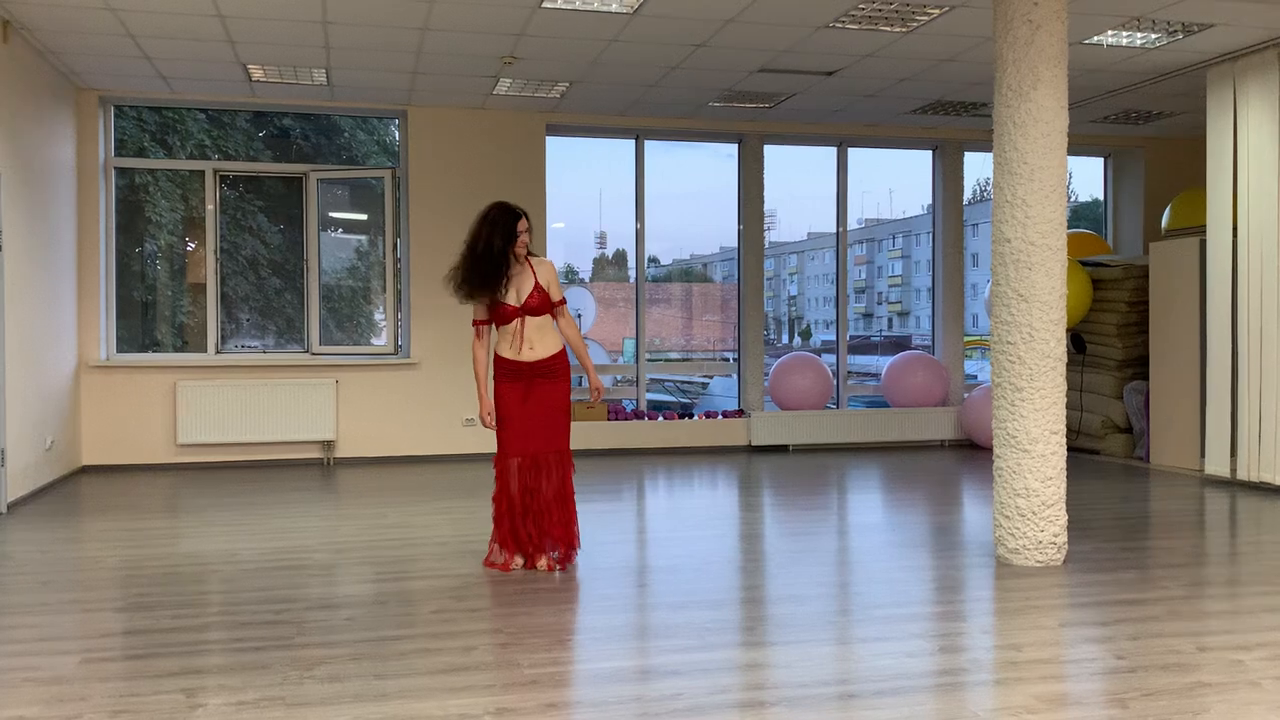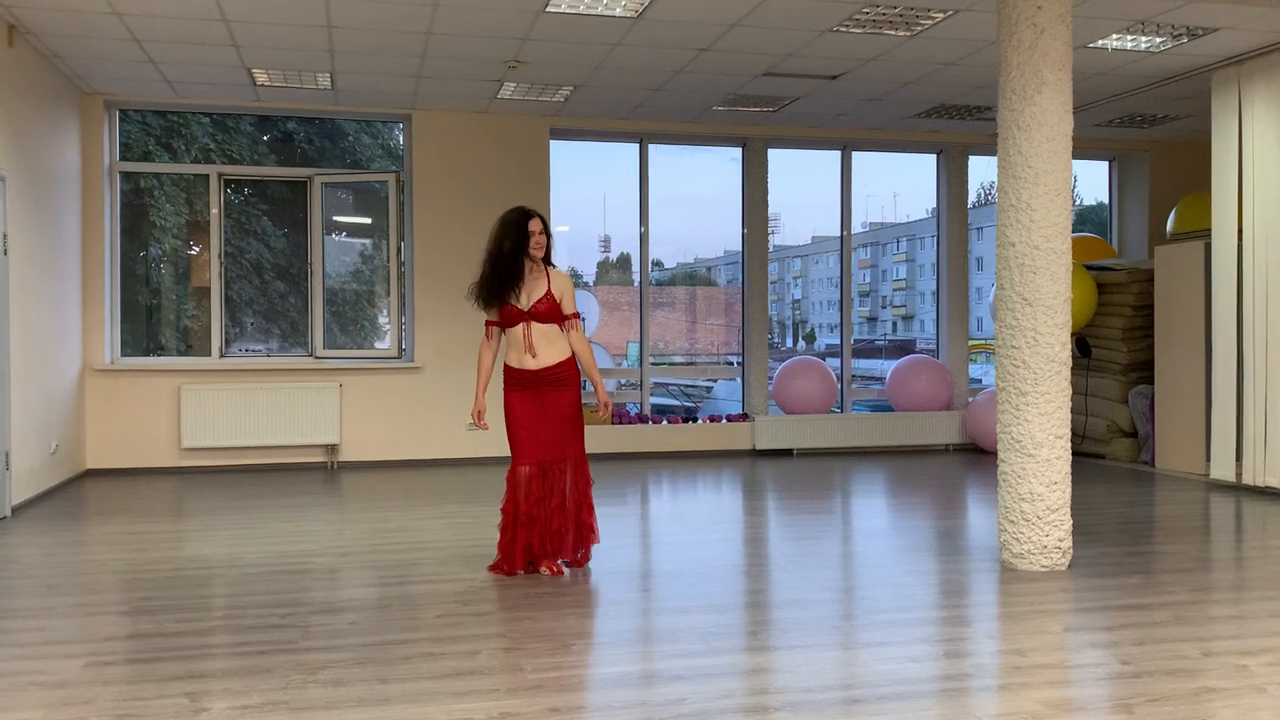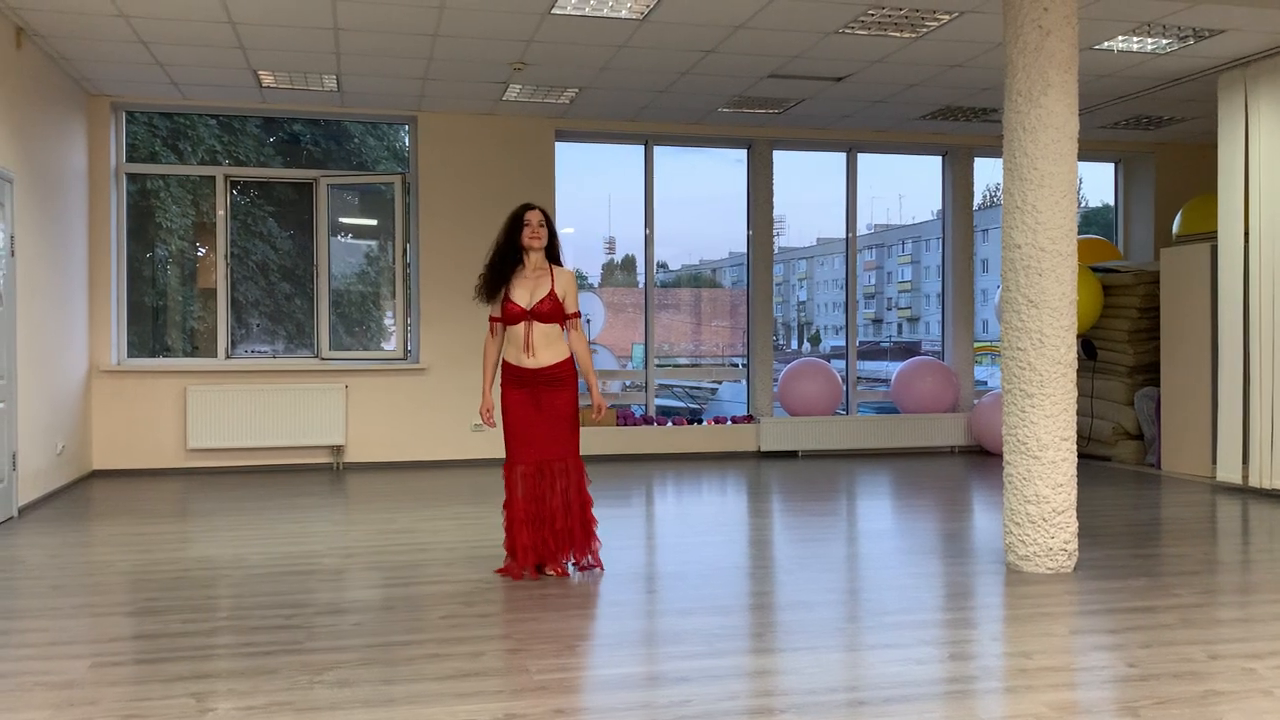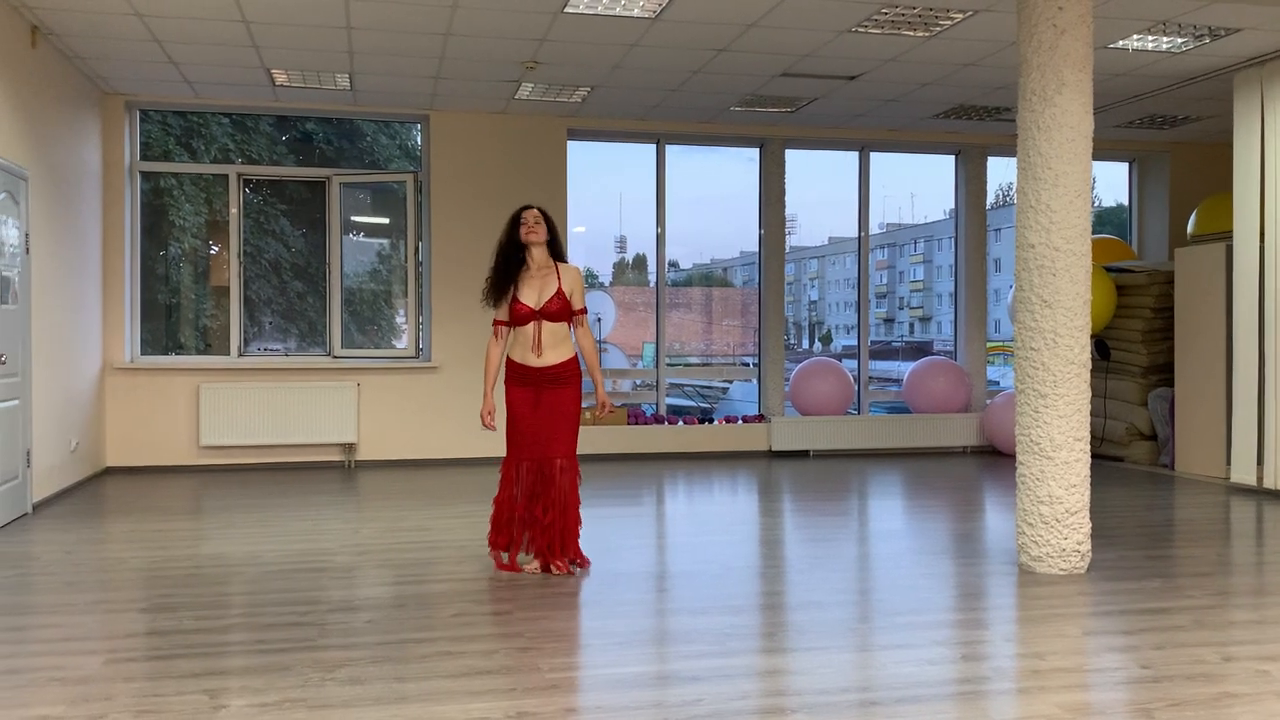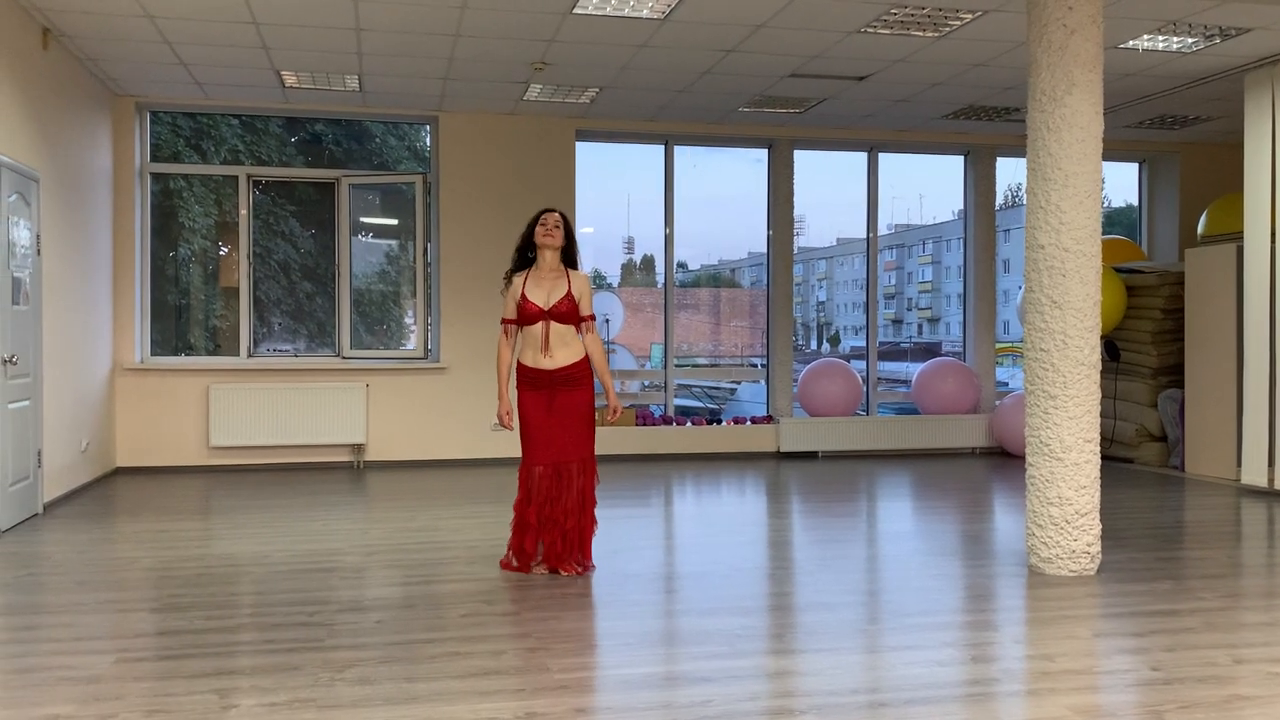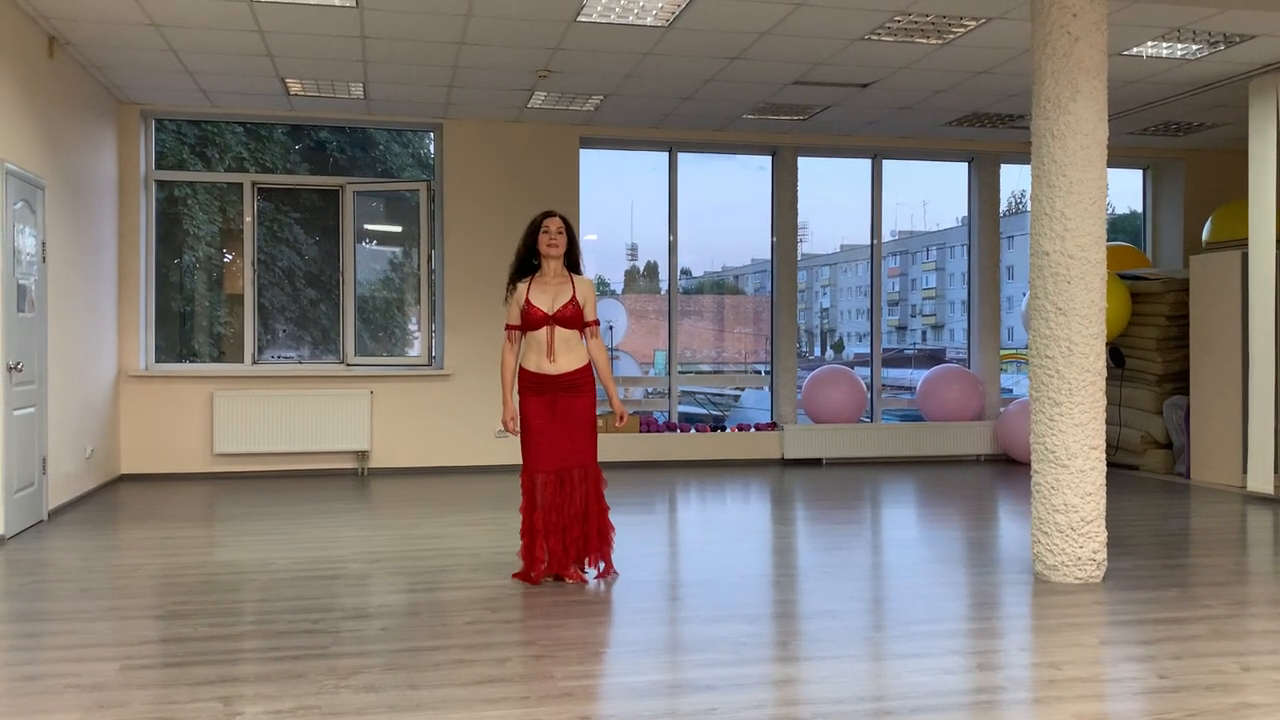
dt=0.5s
person 1, frame 1
left shoulder: (544, 269)
right shoulder: (485, 283)
left elbow: (565, 322)
right elbow: (480, 341)
left wrist: (590, 371)
right wrist: (483, 396)
left hip: (552, 374)
right hip: (510, 377)
left knee: (550, 457)
right knee: (513, 458)
left ankle: (544, 546)
right ankle: (513, 546)
person 1, frame 2
left shoulder: (559, 280)
right shoulder: (500, 284)
left elbow: (576, 335)
right elbow: (489, 342)
left wrist: (598, 386)
right wrist: (479, 395)
left hip: (561, 381)
right hip: (519, 386)
left knee: (558, 464)
right knee: (525, 467)
left ankle: (550, 551)
right ankle: (520, 551)
person 1, frame 3
left shoulder: (564, 278)
right shoulder: (503, 281)
left elbow: (576, 334)
right elbow: (494, 338)
left wrist: (594, 387)
right wrist: (486, 392)
left hip: (558, 382)
right hip: (516, 385)
left knee: (559, 463)
right knee: (522, 466)
left ankle: (555, 553)
right ankle: (525, 553)
person 1, frame 4
left shoulder: (570, 275)
right shoulder: (508, 282)
left elbow: (583, 332)
right elbow: (497, 340)
left wrist: (599, 385)
right wrist: (488, 395)
left hip: (563, 380)
right hip: (521, 382)
left knee: (559, 461)
right knee: (525, 462)
left ankle: (559, 552)
right ankle: (531, 550)
person 1, frame 5
left shoulder: (578, 282)
right shoulder: (517, 282)
left elbow: (591, 337)
right elbow: (506, 340)
left wrist: (610, 390)
right wrist: (502, 395)
left hip: (574, 382)
right hip: (532, 385)
left knee: (573, 465)
right knee: (538, 466)
left ankle: (568, 553)
right ankle: (539, 552)
person 1, frame 6
left shoulder: (583, 287)
right shoulder: (520, 289)
left elbow: (595, 342)
right elbow: (510, 346)
left wrist: (613, 397)
right wrist: (507, 402)
left hip: (577, 388)
right hip: (534, 391)
left knee: (577, 471)
right knee: (540, 472)
left ankle: (572, 561)
right ankle: (542, 561)
